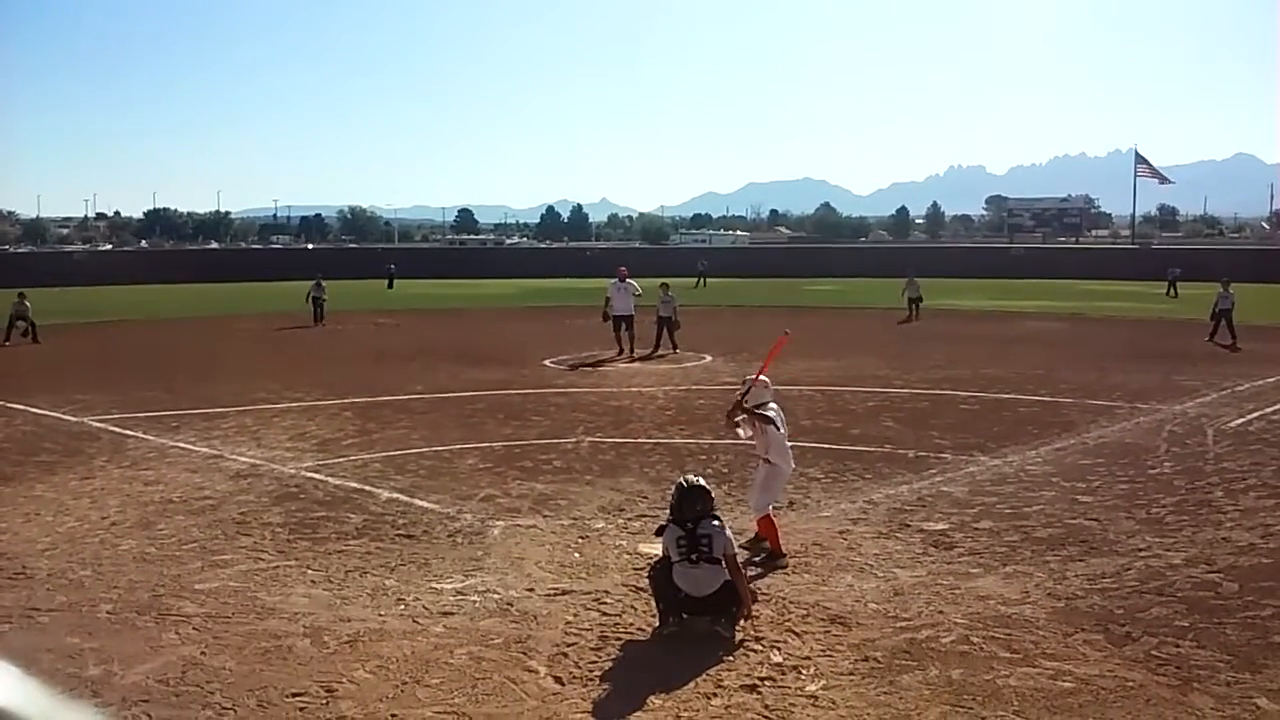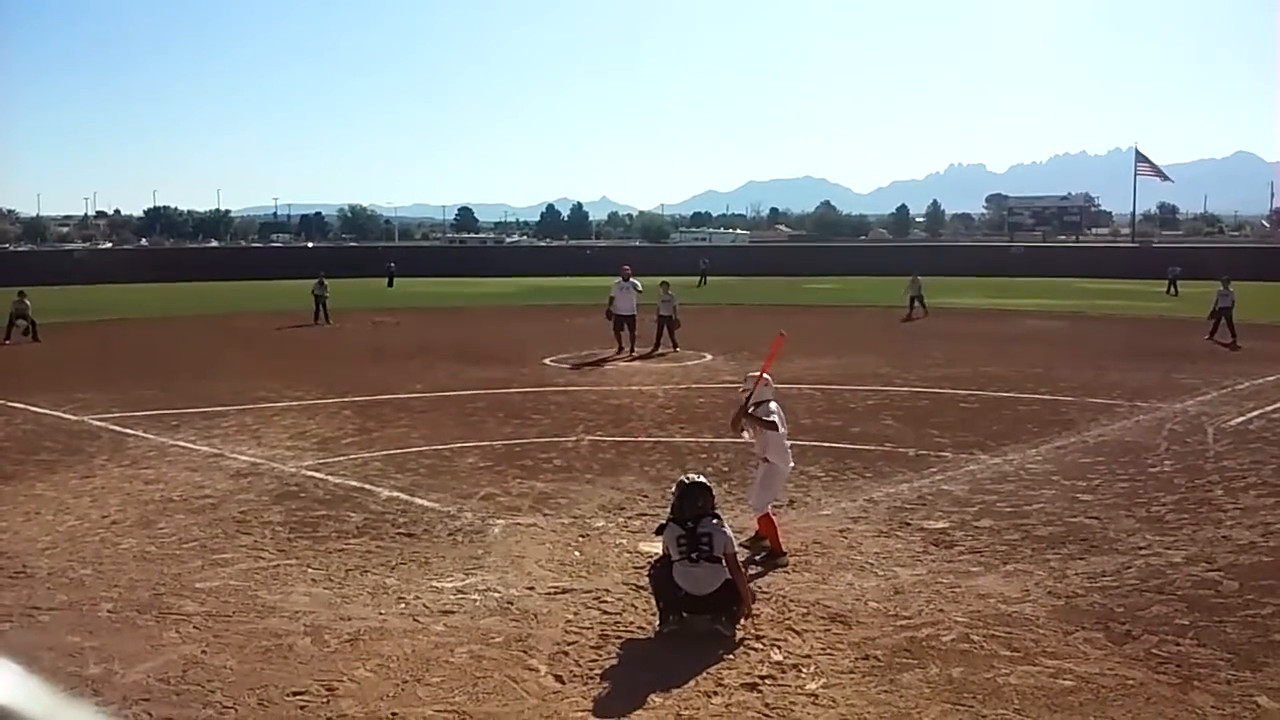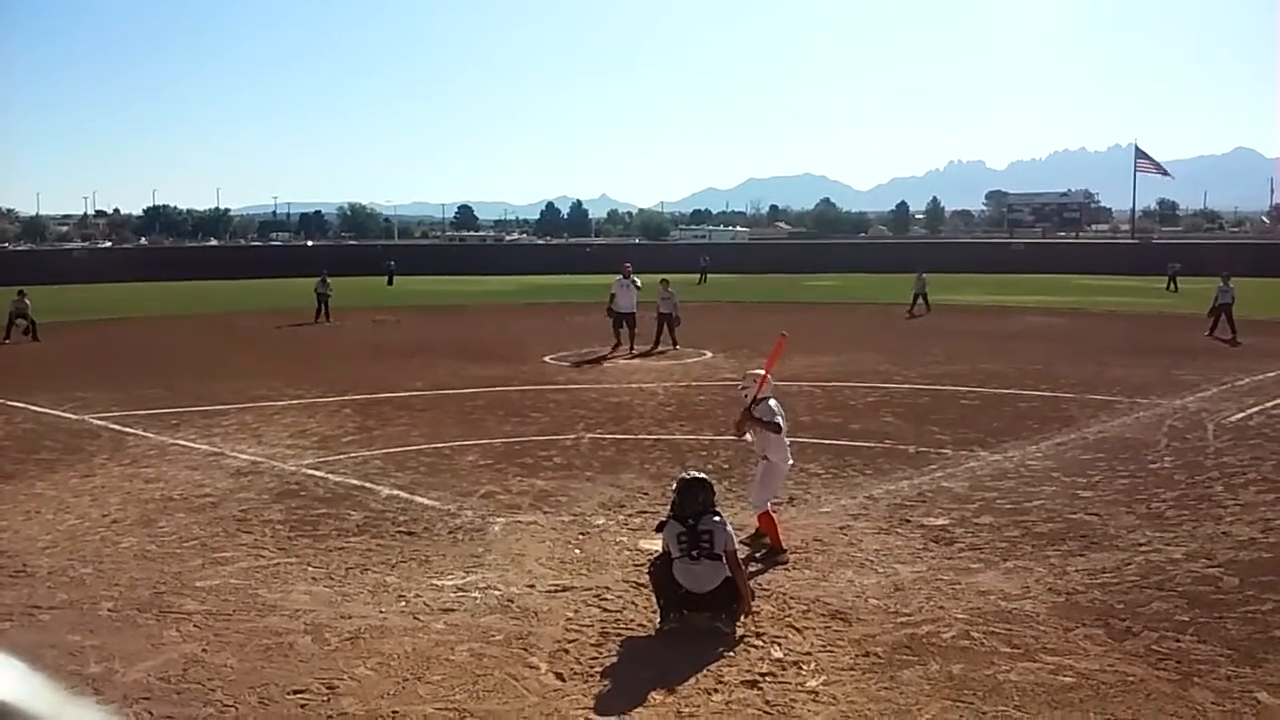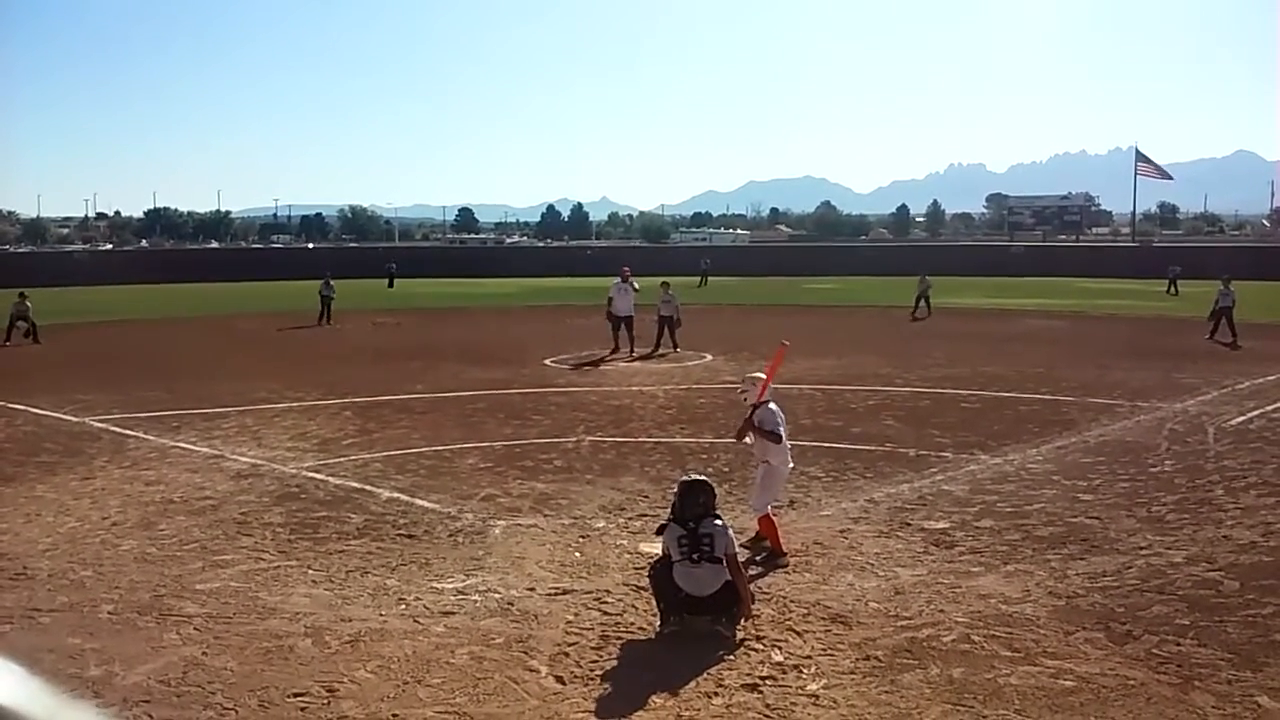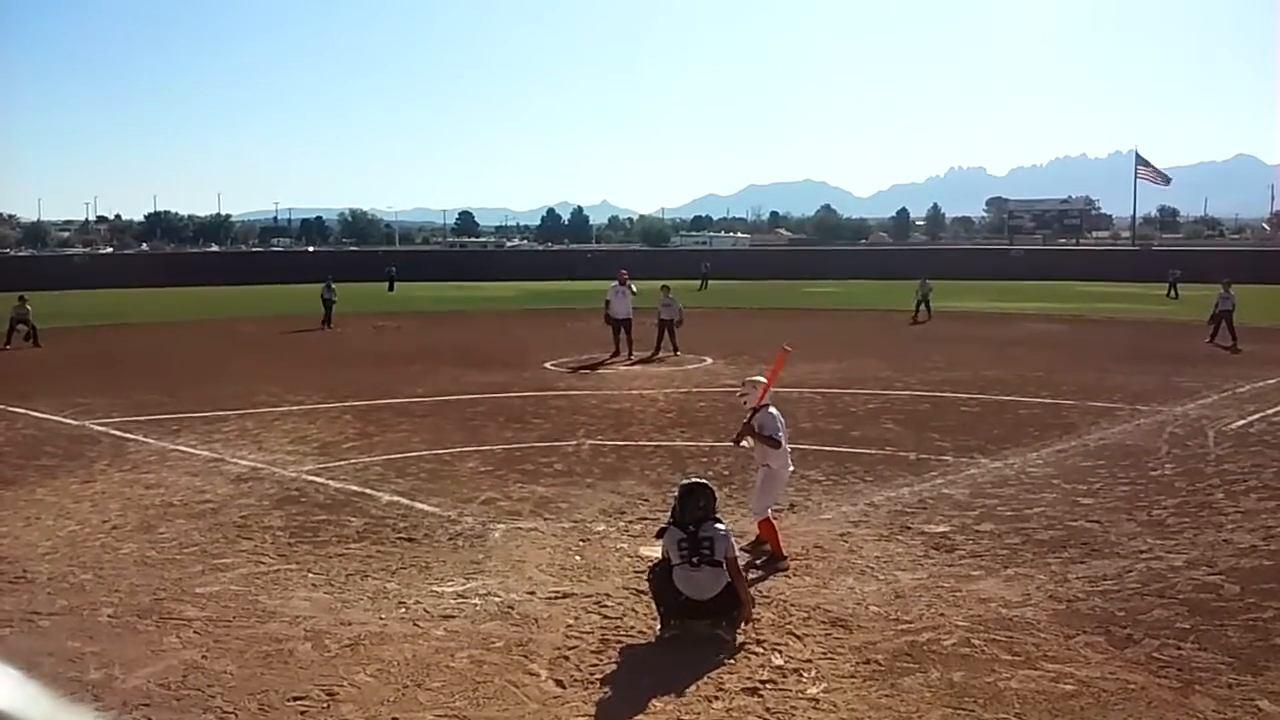
dt=0.2s
person 1, frame 1
left shoulder: (771, 409)
right shoulder: (754, 412)
left elbow: (768, 421)
right elbow: (735, 425)
left wrist: (745, 410)
right wrist: (733, 415)
left hip: (777, 465)
right hip: (766, 463)
left knee: (761, 507)
right knee: (756, 501)
left ankle: (778, 554)
right ankle: (762, 536)
person 1, frame 2
left shoulder: (770, 408)
right shoulder: (757, 410)
left elbow: (773, 426)
right elbow: (742, 431)
left wrist: (748, 416)
right wrist: (738, 421)
left hip: (776, 464)
right hip: (766, 462)
left knee: (760, 506)
right knee: (757, 500)
left ankle: (778, 552)
right ankle: (762, 535)
person 1, frame 3
left shoulder: (769, 407)
right shoulder: (757, 408)
left elbow: (777, 428)
right elbow: (745, 433)
left wrist: (752, 419)
right wrist: (742, 424)
left hip: (775, 461)
right hip: (766, 459)
left knee: (760, 503)
right knee: (757, 497)
left ankle: (778, 550)
right ankle: (763, 533)
person 1, frame 4
left shoulder: (770, 412)
right shoulder: (757, 411)
left elbow: (778, 438)
right elbow: (749, 437)
left wrist: (754, 428)
right wrist: (743, 432)
left hip: (775, 465)
right hip: (766, 463)
left knee: (760, 506)
right knee: (757, 500)
left ankle: (778, 553)
right ankle: (763, 536)
person 1, frame 5
left shoulder: (770, 416)
right shoulder: (756, 415)
left elbow: (777, 444)
right elbow: (752, 441)
left wrist: (753, 433)
right wrist: (742, 436)
left hip: (776, 468)
right hip: (765, 466)
left knee: (760, 510)
right knee: (758, 504)
left ankle: (779, 556)
right ankle: (763, 539)
person 2, frame 1
left shoulder: (669, 531)
right shoulder: (720, 529)
right elbow: (735, 570)
right wrist: (747, 601)
left hip: (682, 601)
right hip: (717, 601)
left knee: (657, 570)
right knee: (738, 583)
left ankle: (670, 617)
right ankle: (724, 618)
person 2, frame 2
left shoulder: (670, 530)
right shoulder: (720, 528)
right elbow: (735, 569)
right wrist: (747, 600)
left hip: (682, 600)
right hip: (717, 600)
left knee: (657, 569)
right knee: (739, 581)
left ankle: (671, 616)
right ankle: (724, 617)
person 2, frame 3
left shoulder: (670, 527)
right shoulder: (721, 525)
left elbow: (666, 557)
right elbow: (735, 566)
right wrist: (747, 598)
left hip: (682, 597)
right hip: (717, 598)
left knee: (657, 566)
right knee: (739, 579)
left ankle: (671, 613)
right ankle: (725, 614)
person 2, frame 4
left shoulder: (670, 530)
right shoulder: (722, 528)
left elbow: (666, 560)
right elbow: (736, 570)
right wrist: (747, 601)
left hip: (682, 600)
right hip: (718, 601)
left knee: (657, 569)
right knee: (739, 582)
left ankle: (672, 616)
right ankle: (725, 618)
person 2, frame 5
left shoulder: (670, 534)
right shoulder: (722, 532)
left elbow: (666, 564)
right elbow: (736, 574)
right wrist: (747, 605)
left hip: (682, 604)
right hip: (717, 605)
left knee: (656, 572)
right knee: (739, 586)
left ankle: (672, 620)
right ankle: (724, 621)
